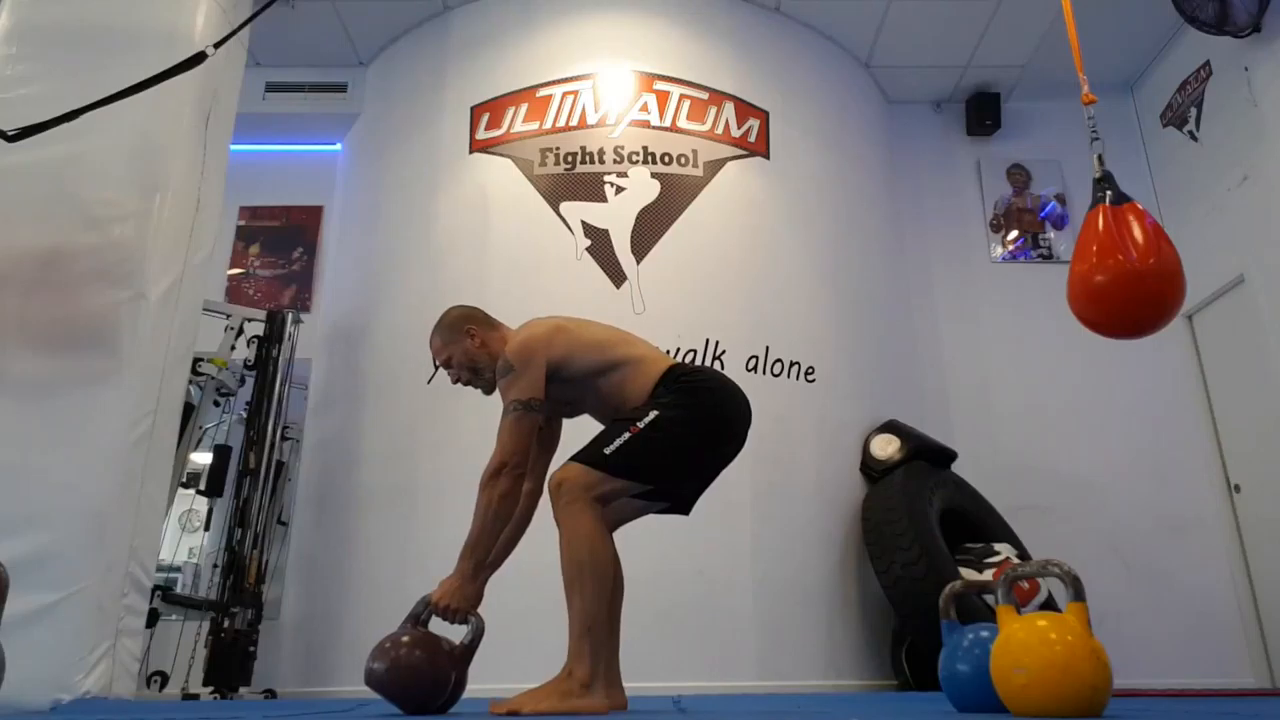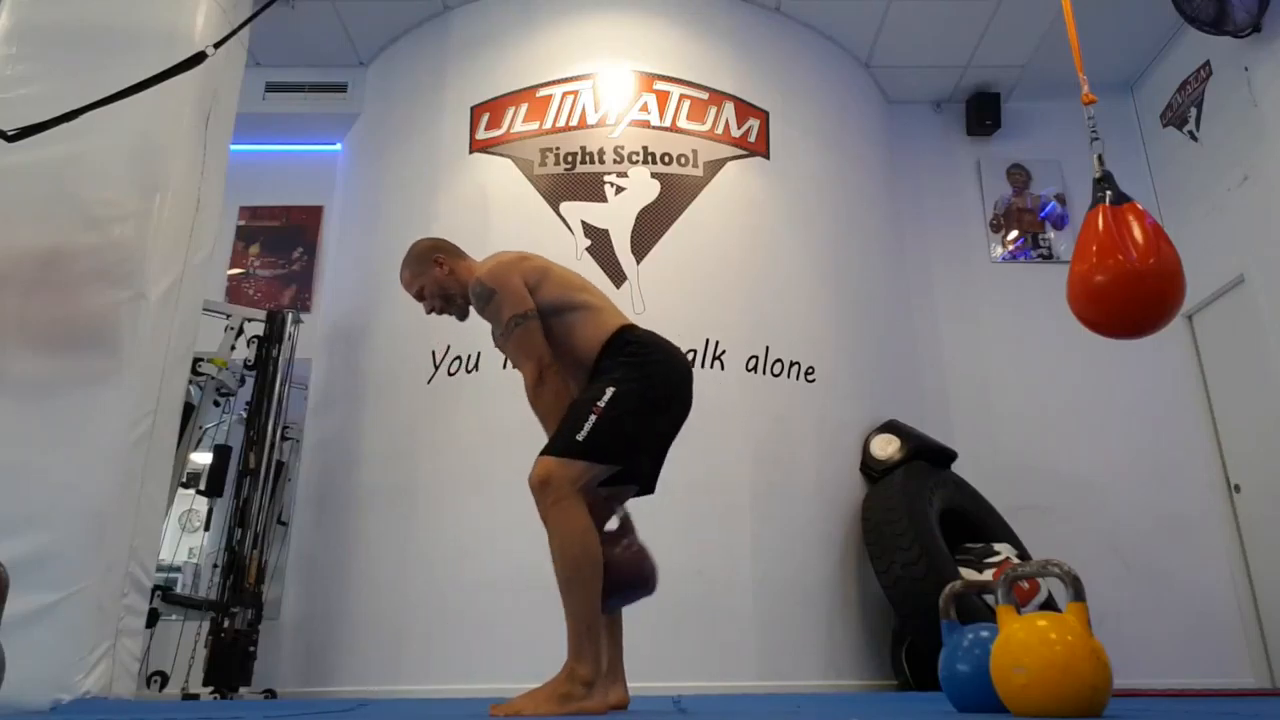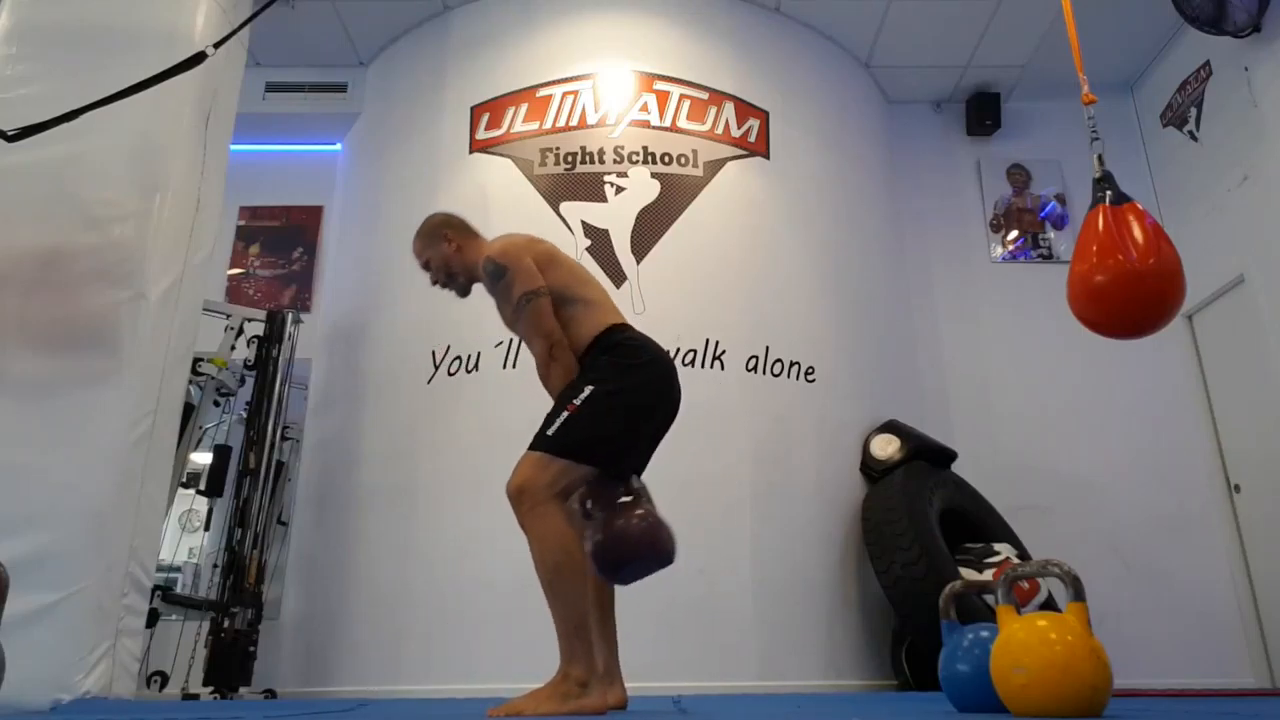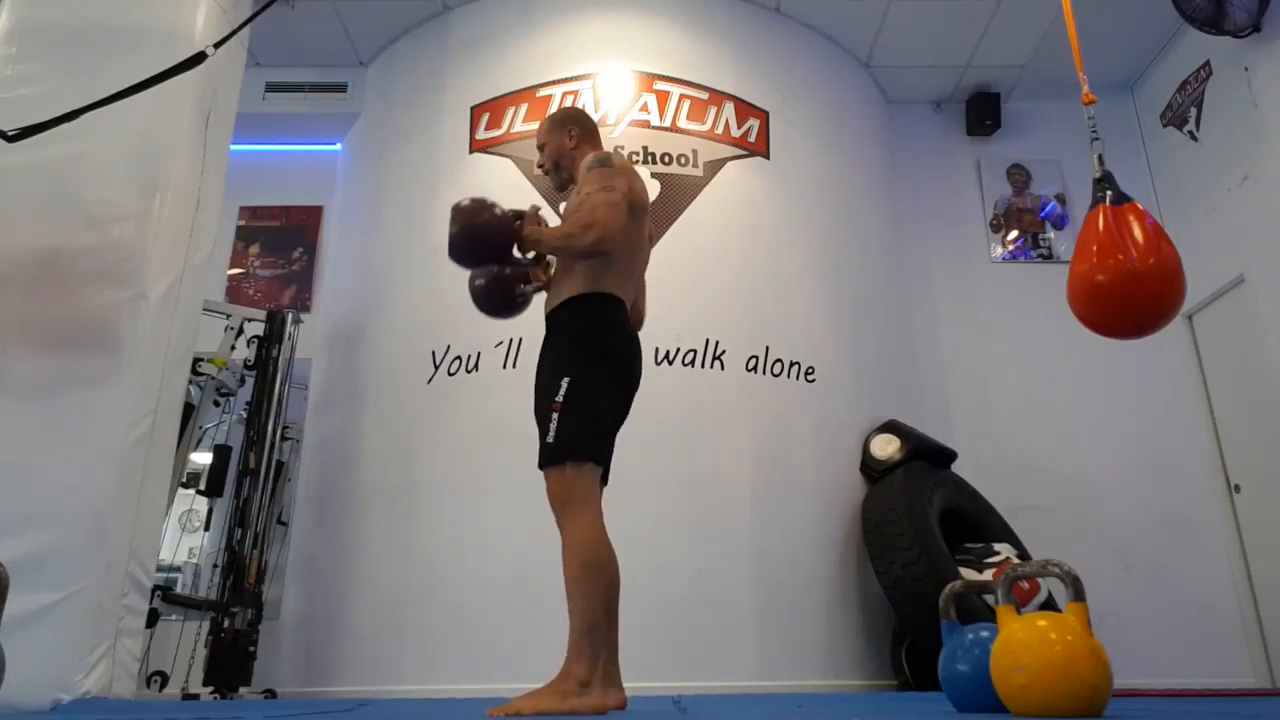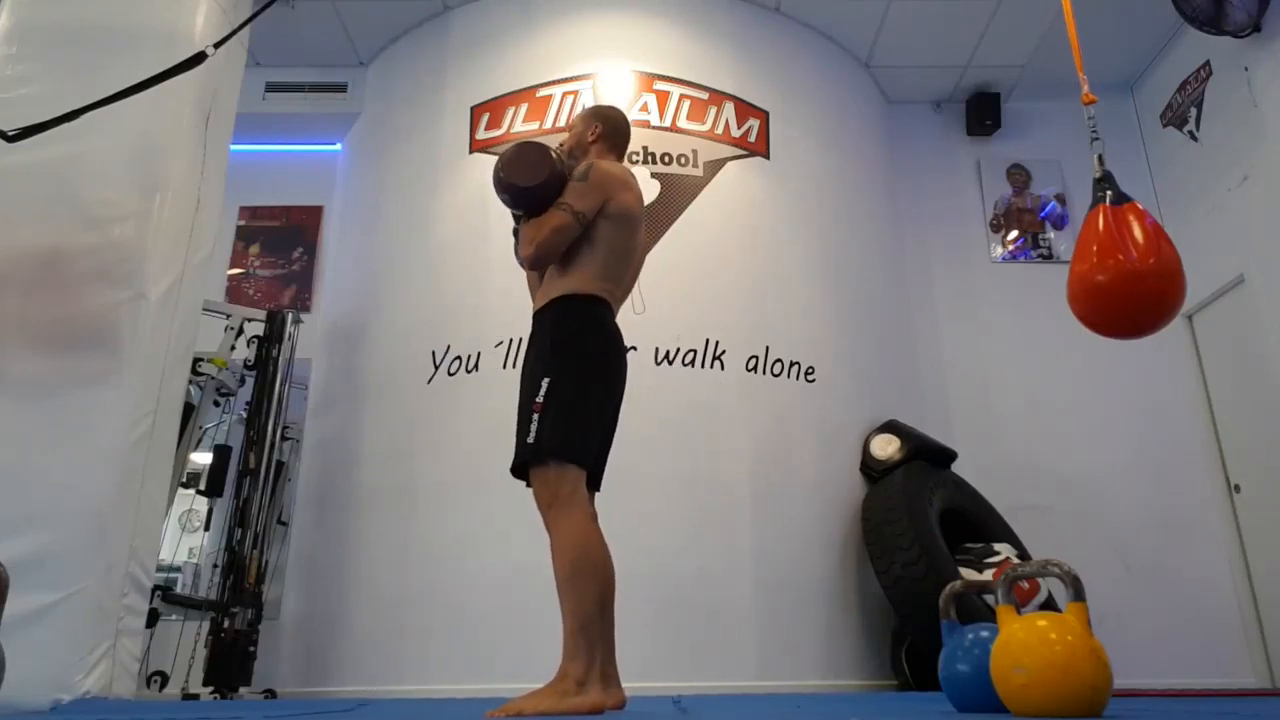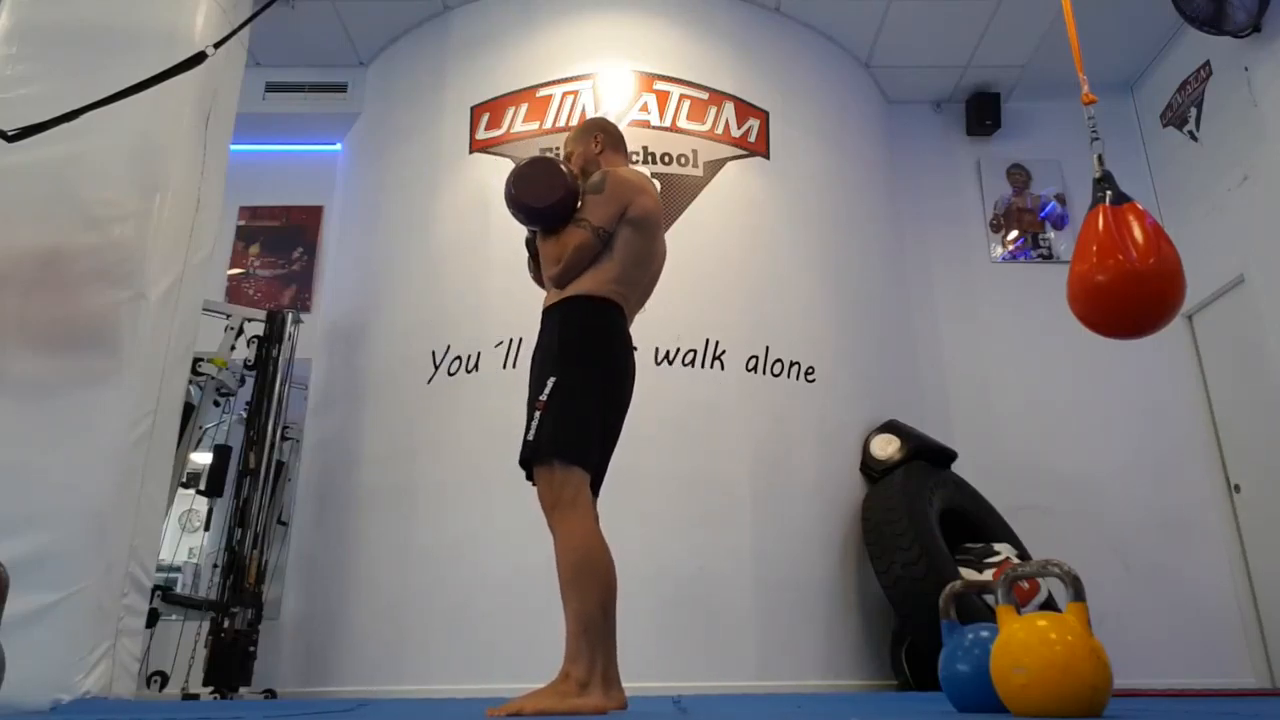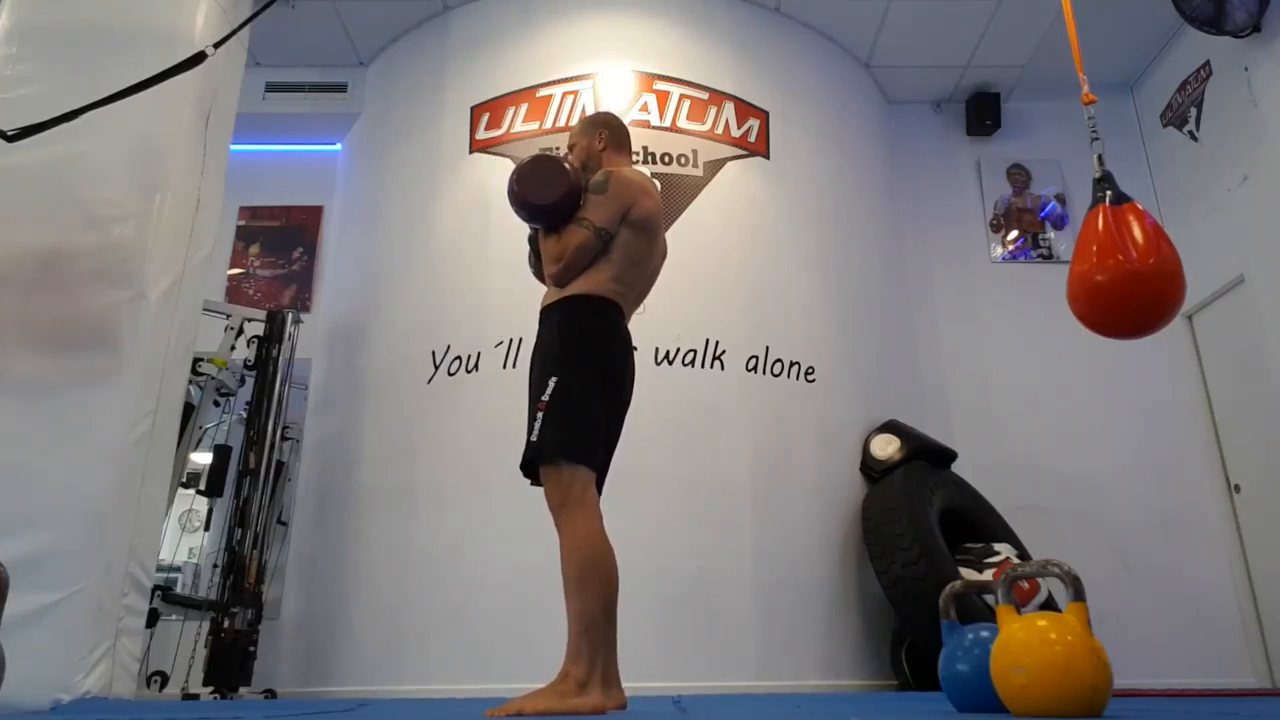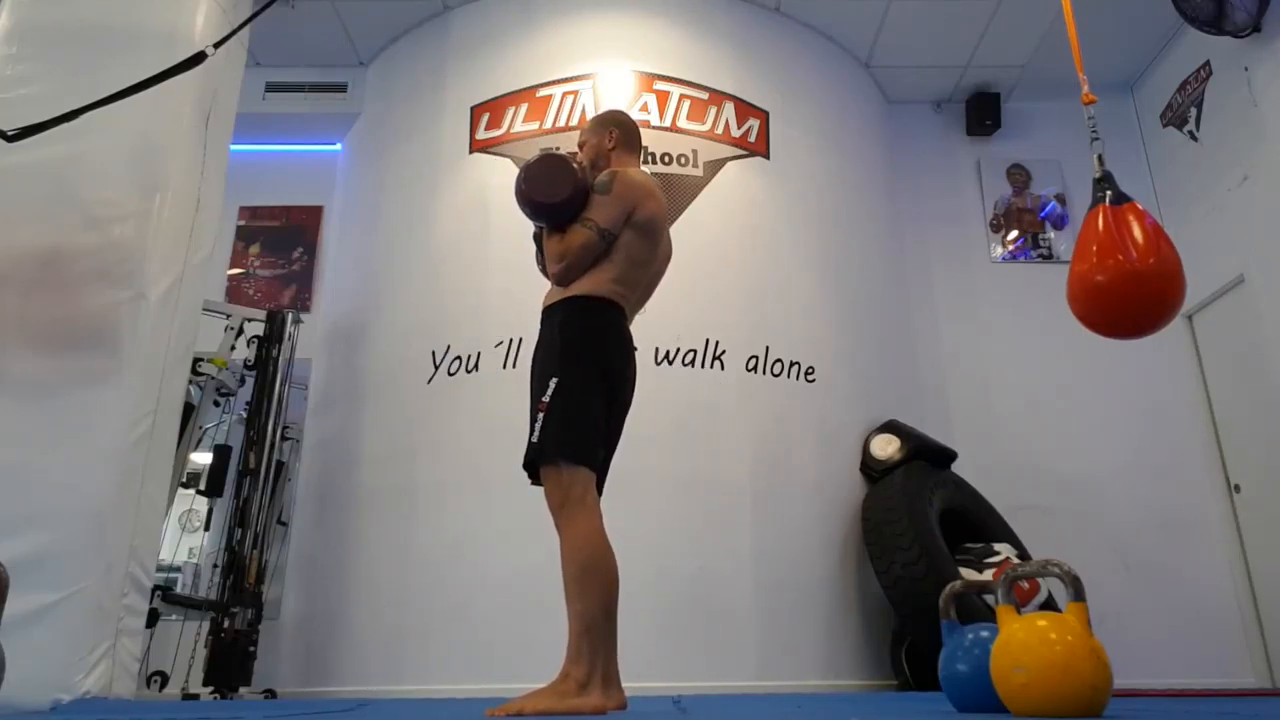
dt=0.5s
person 1, frame 1
left shoulder: (521, 352)
right shoulder: (542, 375)
left elbow: (505, 473)
right elbow: (529, 484)
left wrist: (465, 574)
right wrist: (480, 575)
left hip: (698, 402)
right hip: (709, 408)
left knee: (572, 490)
right knee: (587, 514)
left ankle: (584, 682)
right ankle: (603, 682)
person 1, frame 2
left shoulder: (490, 277)
right shoulder: (504, 324)
left elbow: (541, 379)
right elbow: (560, 379)
left wrist: (569, 457)
left hip: (640, 367)
right hip: (655, 374)
left knee: (554, 482)
right knee: (580, 513)
left ankle: (583, 681)
right ankle: (607, 679)
person 1, frame 3
left shoulder: (500, 256)
right shoulder: (512, 279)
left elbow: (551, 351)
right elbow: (563, 352)
left hip: (626, 369)
right hip: (646, 373)
left knee: (531, 488)
right knee: (568, 517)
person 1, frame 4
left shoulder: (605, 166)
right shoulder: (617, 192)
left elbow: (596, 234)
right elbow: (637, 312)
left wrist: (537, 236)
right wrist: (551, 258)
left hip: (587, 336)
right hip: (607, 337)
left knee: (573, 500)
right knee: (578, 504)
person 1, frame 5
left shoulder: (599, 175)
right shoulder: (618, 203)
left elbow: (533, 252)
right wrist: (540, 214)
left hip: (569, 336)
right hip: (588, 340)
left knee: (560, 496)
right knee: (571, 503)
person 1, frame 6
left shoulder: (615, 182)
right shoulder: (645, 219)
left elbow: (558, 268)
right wrist: (554, 228)
left hip: (578, 334)
right hip: (602, 341)
left knee: (563, 499)
right knee: (574, 506)
person 1, frame 7
left shoulder: (616, 182)
right shoulder: (646, 216)
left elbow: (558, 267)
right wrist: (560, 220)
left hip: (577, 333)
right hip: (603, 342)
left knee: (570, 498)
right knee: (577, 505)
person 1, frame 8
left shoulder: (620, 183)
right shoulder: (652, 218)
left elbow: (562, 265)
right wrist: (563, 219)
left hip: (578, 335)
right hip: (604, 342)
left knee: (570, 500)
right knee: (577, 506)
